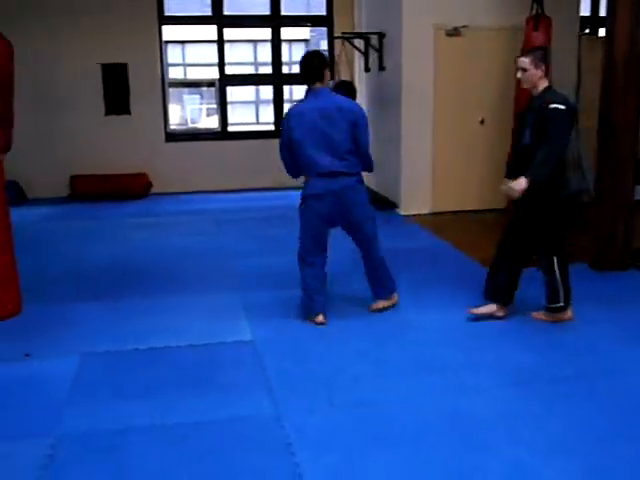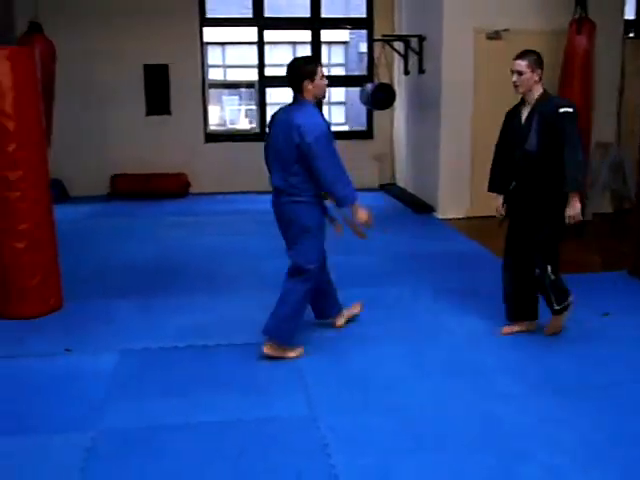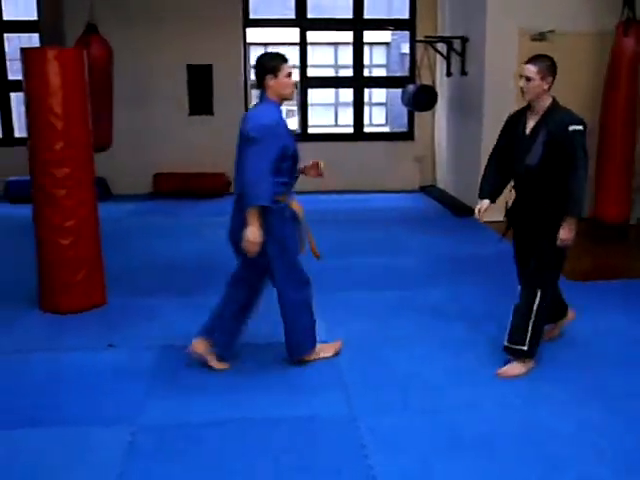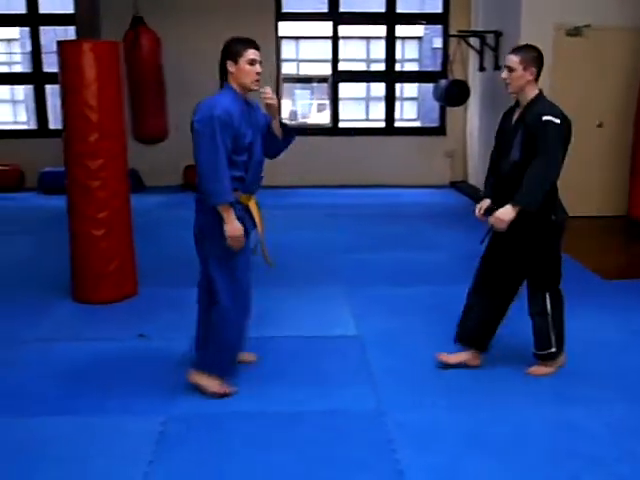
dt=0.4s
person 1, frame 1
left shoulder: (294, 114)
right shoulder: (350, 108)
left elbow: (288, 155)
right elbow: (365, 150)
right wrist: (361, 168)
left hip: (316, 190)
right hip: (350, 187)
left knee: (311, 253)
right knee: (367, 241)
left ankle: (317, 309)
right ankle: (385, 294)
person 1, frame 2
left shoulder: (279, 118)
right shoulder: (313, 124)
left elbow: (272, 160)
right elbow: (331, 172)
right wrist: (355, 207)
left hip: (283, 201)
right hip: (303, 206)
left knee: (313, 261)
right knee: (304, 271)
left ankle: (333, 312)
right ankle: (277, 340)
person 1, frame 3
left shoulder: (263, 117)
right shoulder: (267, 121)
right elbow: (256, 175)
left wrist: (301, 169)
right wrist: (253, 224)
left hip: (261, 213)
right hip: (268, 214)
left knee: (248, 279)
right knee: (293, 281)
left ankle: (209, 341)
right ankle: (305, 347)
person 1, frame 4
left shoulder: (248, 108)
right shoulder: (215, 110)
left elbow: (272, 149)
right elbow: (213, 170)
left wrist: (273, 117)
right wrist: (228, 217)
left hip: (239, 209)
right hip: (222, 212)
left knee: (217, 285)
right knee: (231, 290)
left ankle: (218, 352)
right ankle: (208, 369)
person 2, frame 1
left shoulder: (556, 106)
right shoulder: (533, 104)
left elbow: (553, 151)
left wrist: (526, 180)
right wrist: (513, 177)
left hip: (550, 192)
right hip: (529, 191)
left knee: (549, 250)
right knee: (511, 245)
left ankle: (560, 308)
right ankle: (498, 303)
person 2, frame 2
left shoulder: (558, 110)
right shoulder: (514, 114)
left elbow: (572, 154)
right elbow: (504, 155)
left wrist: (573, 196)
right wrist: (498, 190)
left hip: (549, 199)
right hip: (520, 197)
left knee: (540, 260)
right knee: (514, 259)
left ankle: (560, 304)
right ankle: (522, 318)
person 2, frame 3
left shoulder: (567, 124)
right shoulder: (516, 120)
left elbow: (577, 175)
right elbow: (499, 160)
left wrist: (570, 220)
right wrist: (487, 195)
left hip: (551, 217)
right hip: (524, 210)
left knee: (535, 282)
right knee: (530, 275)
left ankle: (523, 355)
right ankle: (560, 313)
person 2, frame 4
left shoulder: (549, 117)
right shoulder: (511, 115)
left elbow: (545, 169)
left wrist: (514, 207)
right wrist: (489, 197)
left hip: (540, 218)
right hip: (508, 215)
left knee: (542, 287)
right knee: (488, 281)
left ankle: (552, 355)
right ankle: (472, 349)
